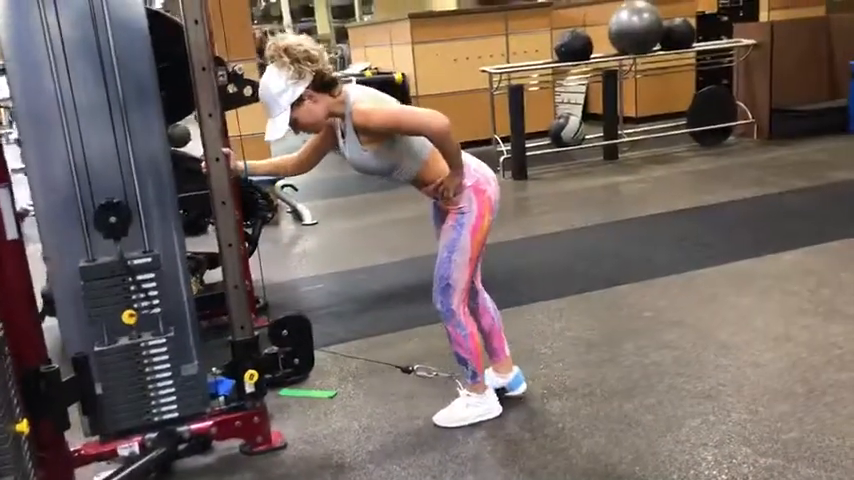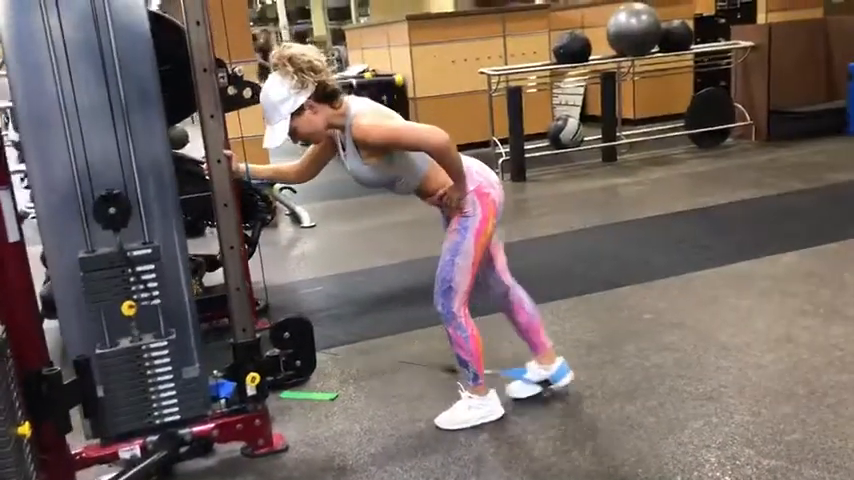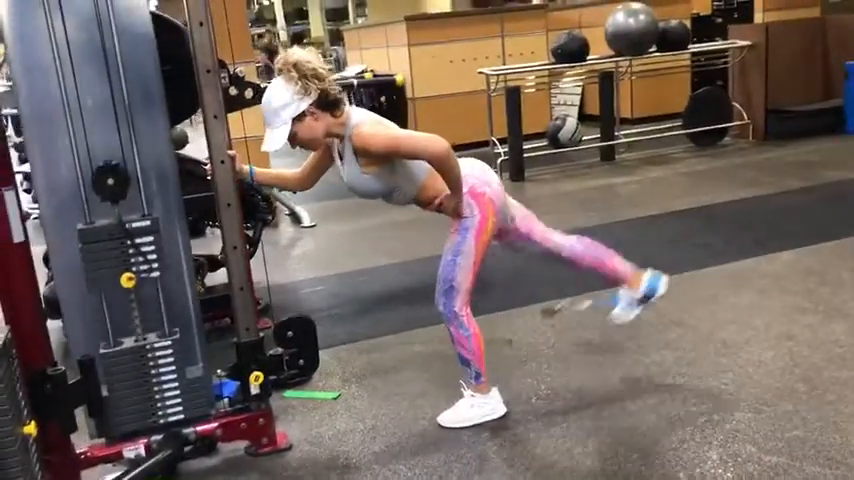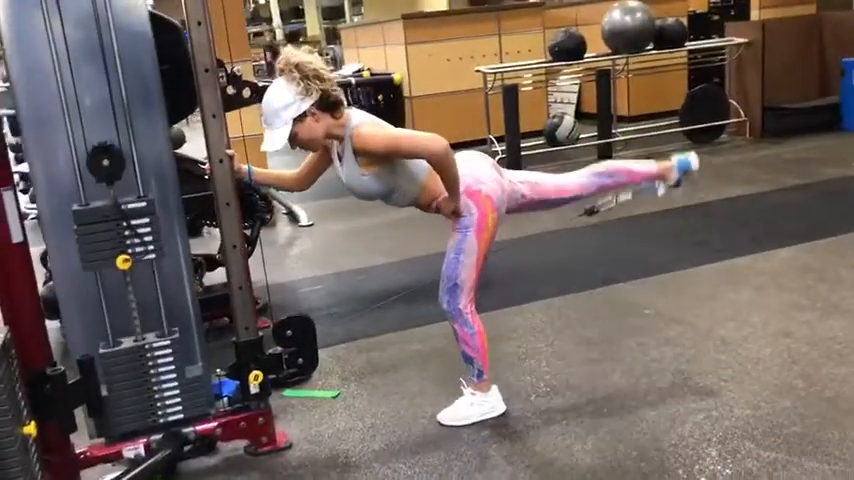
dt=0.2s
person 1, frame 1
left shoulder: (363, 111)
right shoulder: (336, 118)
left elbow: (437, 123)
right elbow: (299, 164)
left wrist: (456, 174)
right wrist: (240, 167)
left hip: (469, 190)
right hip: (450, 194)
left knee: (450, 299)
right knee: (467, 290)
left ankle: (479, 396)
right ankle: (504, 371)
person 1, frame 2
left shoulder: (362, 125)
right shoulder: (338, 128)
left elbow: (438, 139)
right elbow: (302, 171)
left wrist: (460, 188)
right wrist: (242, 169)
left hip: (473, 197)
right hip: (461, 197)
left knee: (449, 303)
right knee: (497, 283)
left ankle: (481, 399)
right ankle: (547, 362)
person 1, frame 3
left shoulder: (362, 134)
right shoulder: (335, 137)
left elbow: (439, 147)
right elbow: (301, 179)
left wrist: (456, 197)
right wrist: (246, 172)
left hip: (475, 197)
right hip: (473, 192)
left knee: (452, 304)
right knee: (551, 243)
left ankle: (483, 397)
right ankle: (637, 281)
person 1, frame 4
left shoulder: (361, 135)
right shoulder: (334, 139)
left elbow: (437, 146)
right elbow: (299, 181)
left wrist: (453, 198)
right wrist: (246, 172)
left hip: (473, 195)
right hip: (473, 179)
left knee: (456, 303)
right knee: (577, 185)
left ankle: (482, 394)
right ankle: (666, 170)
